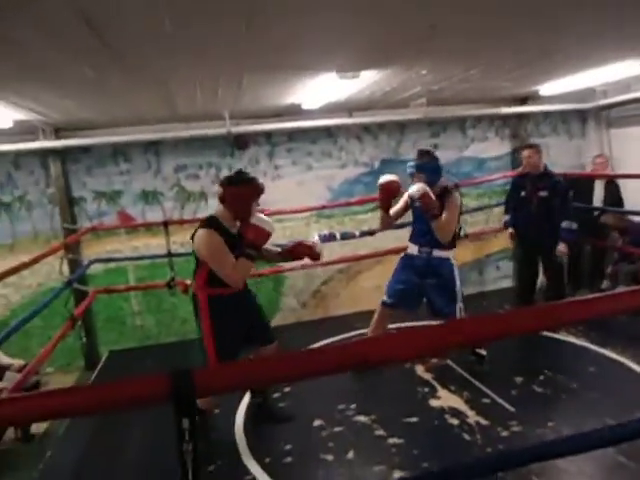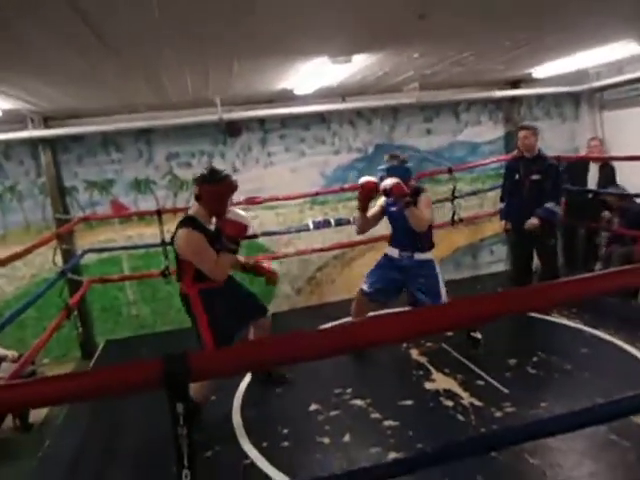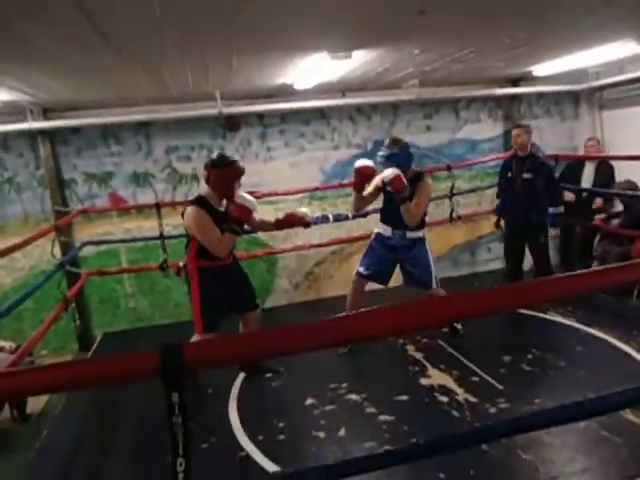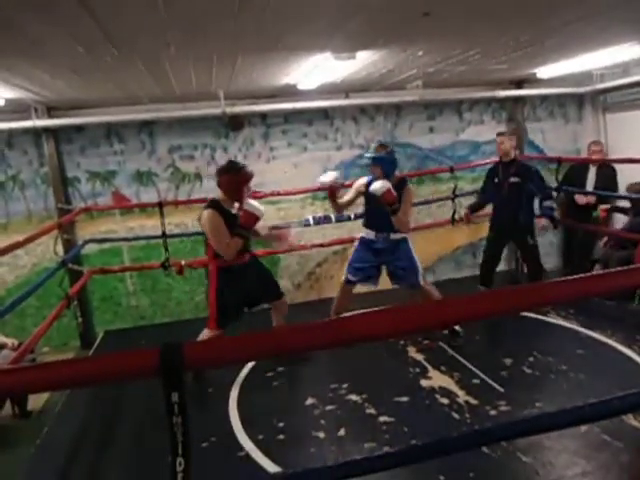
dt=0.3s
person 1, frame 1
left shoulder: (238, 225)
right shoulder: (208, 235)
left elbow: (263, 254)
right elbow: (235, 278)
left wrist: (293, 251)
right wrist: (252, 246)
left hip: (239, 297)
right hip: (214, 304)
left knee: (267, 348)
left ankle: (260, 404)
person 1, frame 2
left shoulder: (213, 220)
right shoulder: (188, 234)
right elbow: (218, 272)
left wrist: (254, 266)
right wrist: (232, 239)
left hip: (224, 285)
right hip: (202, 296)
left knee: (262, 317)
left ankle: (260, 369)
person 1, frame 3
left shoulder: (228, 201)
right shoulder: (196, 212)
left elbow: (254, 223)
right elbow: (221, 249)
left wrist: (283, 222)
right wrist: (236, 221)
left hip: (229, 268)
right hip: (205, 274)
left knee: (251, 314)
right knee: (207, 333)
left ankle: (248, 361)
person 1, frame 4
left shoulder: (240, 203)
right shoulder: (212, 214)
right elbow: (228, 253)
left wrist: (270, 234)
right wrist: (244, 227)
left hip: (247, 262)
right hip: (224, 272)
left knee: (280, 303)
right knee: (217, 329)
person 2, frame 1
left shoulder: (451, 198)
right shoulder: (412, 195)
left elbow: (445, 237)
right elbow: (386, 223)
left wrist: (430, 209)
right wrist: (385, 204)
left hip: (439, 262)
right hip: (413, 257)
left knee: (454, 316)
right knee: (386, 306)
person 2, frame 2
left shoulder: (422, 197)
right shoulder: (386, 200)
left elbow: (421, 225)
right elbow: (361, 229)
left wrist: (404, 200)
right wrist: (363, 203)
left hip: (420, 262)
right hip: (393, 258)
left knee: (440, 306)
right knee: (362, 296)
person 2, frame 3
left shoulder: (422, 183)
right shoulder: (383, 179)
left elbow: (412, 220)
right elbow: (358, 207)
left wrist: (401, 192)
right wrist: (358, 186)
left hip: (412, 241)
right hip: (385, 237)
left knee: (431, 288)
right knee: (359, 279)
person 2, frame 4
left shoulder: (404, 189)
right shoulder: (364, 184)
left elbow: (404, 227)
right elbow: (340, 208)
left wrist: (391, 204)
right wrist: (333, 196)
left hip: (396, 243)
right hip: (370, 241)
left knee: (420, 285)
right knee: (347, 283)
person 3, frame 1
left shoulder: (555, 183)
right shoulder: (518, 182)
left elbow: (565, 214)
right elbow: (510, 207)
left wrist: (564, 240)
right wrist: (510, 226)
left hip: (550, 242)
right hip: (524, 241)
left knee: (555, 280)
right knee: (524, 281)
person 3, frame 2
left shoulder: (549, 166)
right shoulder: (513, 165)
left elbow: (554, 198)
right elbow: (506, 194)
left wrist: (539, 217)
right wrist: (505, 217)
left hip: (543, 225)
right hip: (518, 226)
left knee: (549, 265)
right knee: (519, 266)
person 3, frame 3
left shoulder: (541, 166)
right shoulder: (507, 164)
left elbow: (553, 195)
right elbow: (502, 193)
left wrist: (553, 223)
right wrist: (500, 214)
left hip: (535, 223)
right hip: (512, 223)
left knee: (541, 262)
right knee: (512, 261)
person 3, frame 4
left shoulder: (526, 169)
right shoulder: (494, 171)
left elbow: (544, 192)
right elbow: (485, 195)
left wrist: (546, 215)
right wrist: (471, 209)
left hip: (522, 225)
right hip: (499, 224)
left knee: (532, 261)
right knee: (489, 259)
right ankle: (484, 287)
person 4, frame 1
left shoulder: (613, 185)
right shoulder: (582, 180)
left elbow: (618, 207)
left hip: (600, 226)
right hip: (580, 224)
left knee: (598, 256)
right knee: (575, 254)
left ankle: (595, 285)
right ankle: (574, 285)
person 4, frame 2
left shoulder: (608, 168)
right shoulder: (577, 163)
right elbow: (561, 176)
left hip: (594, 209)
right hip: (574, 207)
left knee: (592, 240)
right knee: (569, 238)
left ankle: (589, 268)
right ankle: (570, 268)
person 4, frame 3
left shoulder: (606, 167)
right shoulder: (574, 164)
left elbow: (611, 188)
right elbow: (560, 181)
left wrist: (603, 199)
right wrist: (565, 192)
left hip: (591, 209)
right hip: (571, 208)
left knee: (588, 240)
right knee: (567, 238)
left ankle: (585, 268)
right ankle: (567, 268)
person 4, frame 4
left shoulder: (609, 170)
right shoulder: (576, 167)
left elbow: (613, 191)
right elbow: (563, 184)
left wrist: (597, 198)
right wrist: (575, 195)
left hip: (593, 213)
right hip: (573, 210)
left knee: (587, 243)
right knee: (569, 241)
left ankle: (584, 272)
right ankle: (568, 271)
